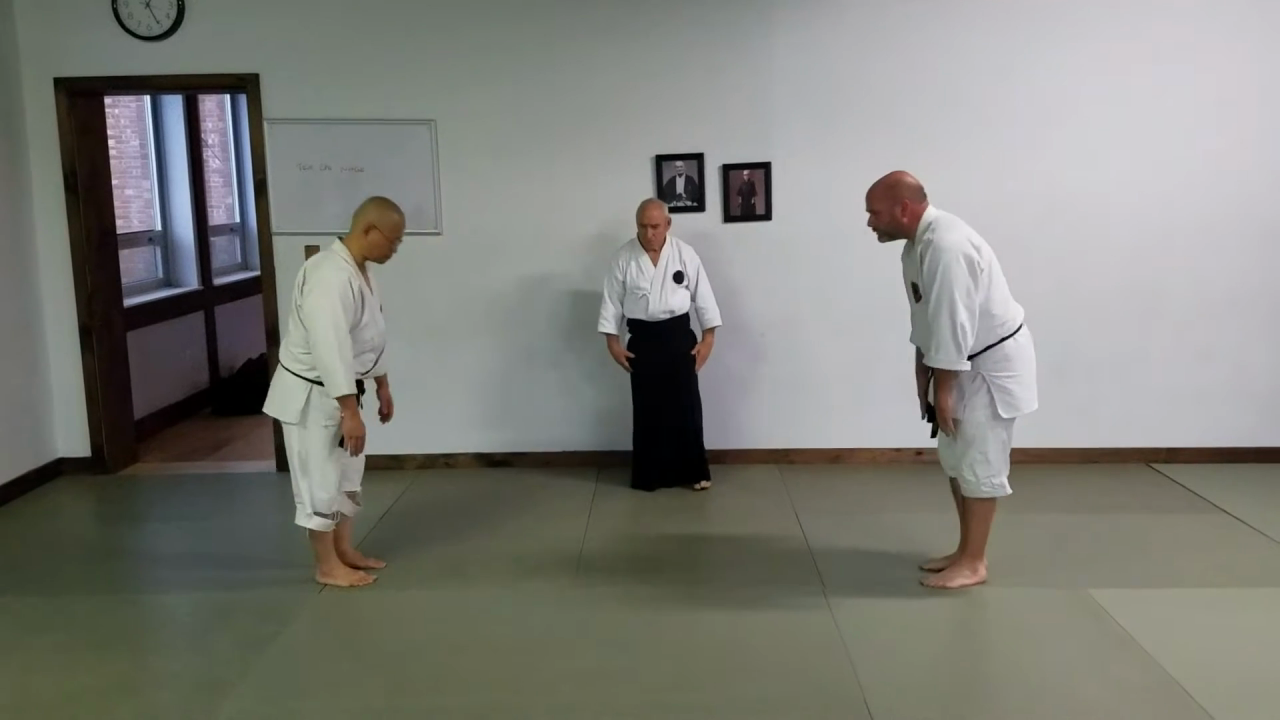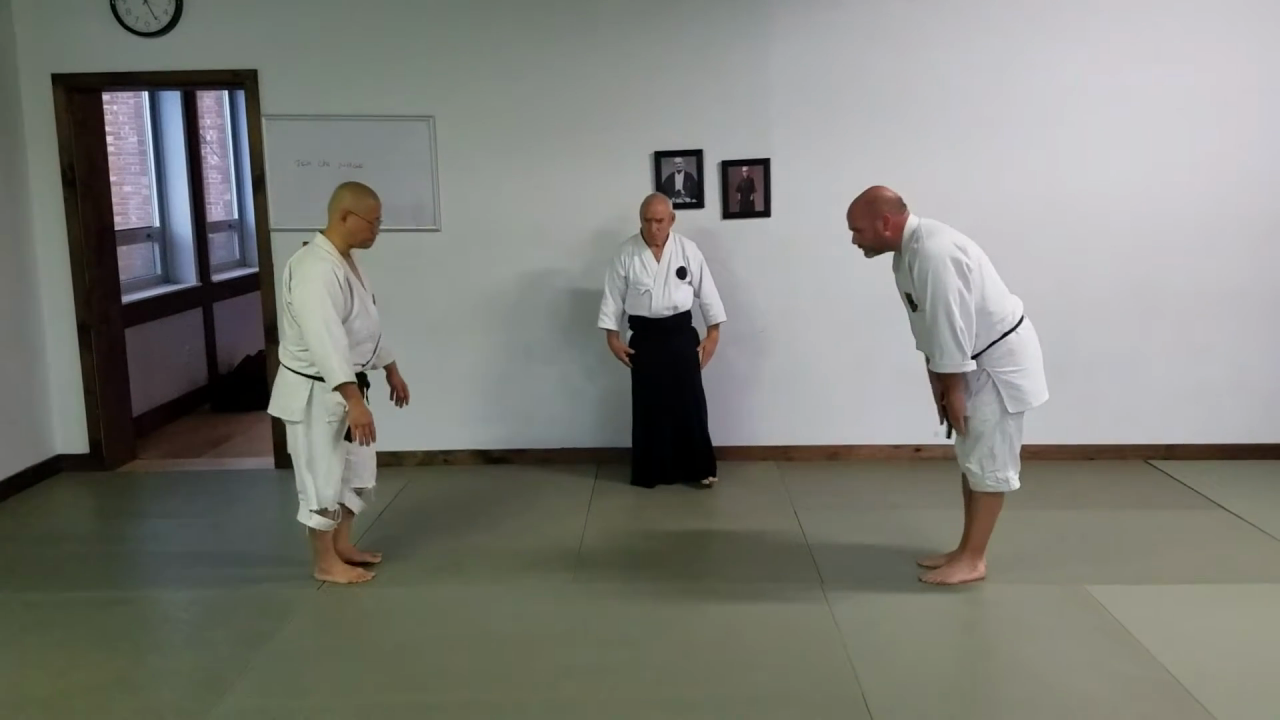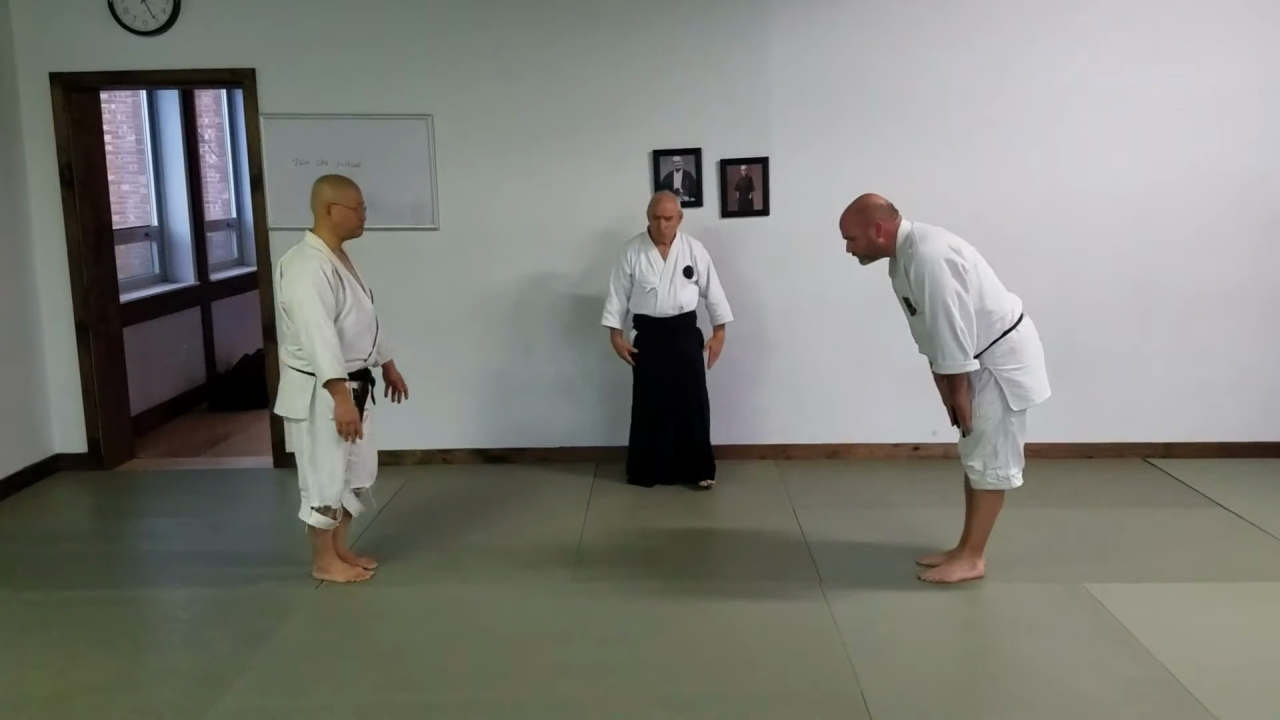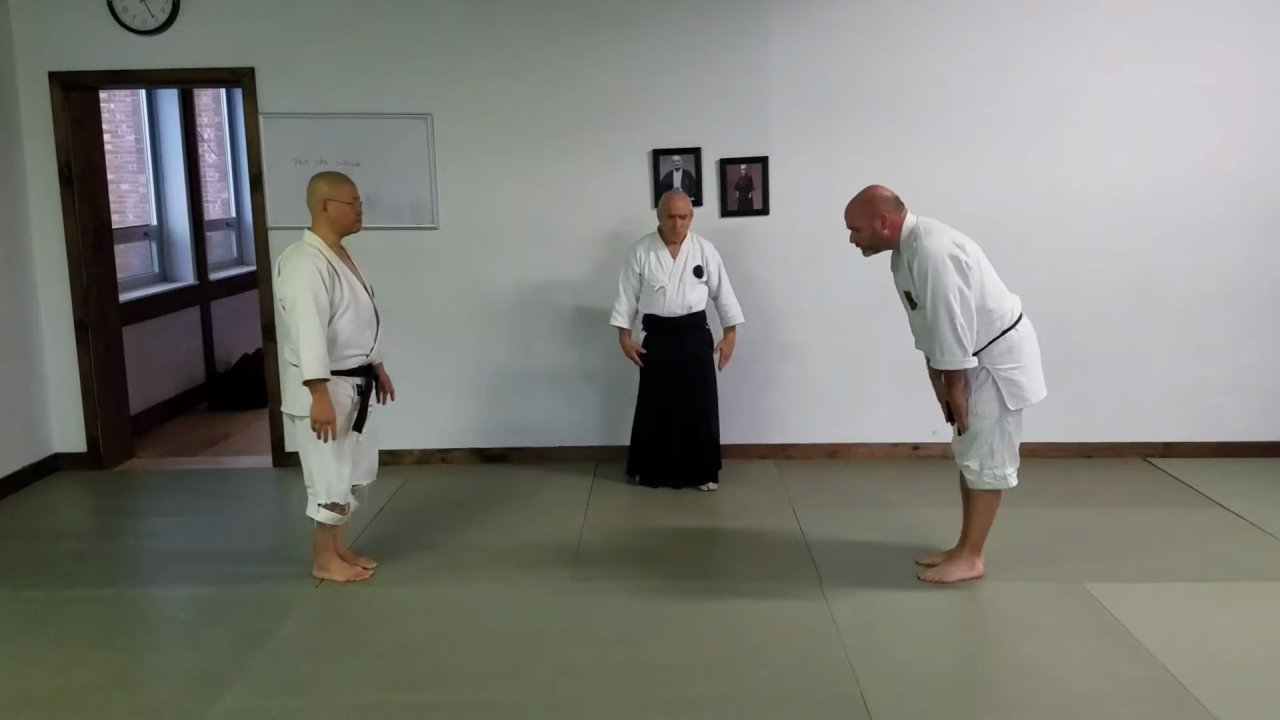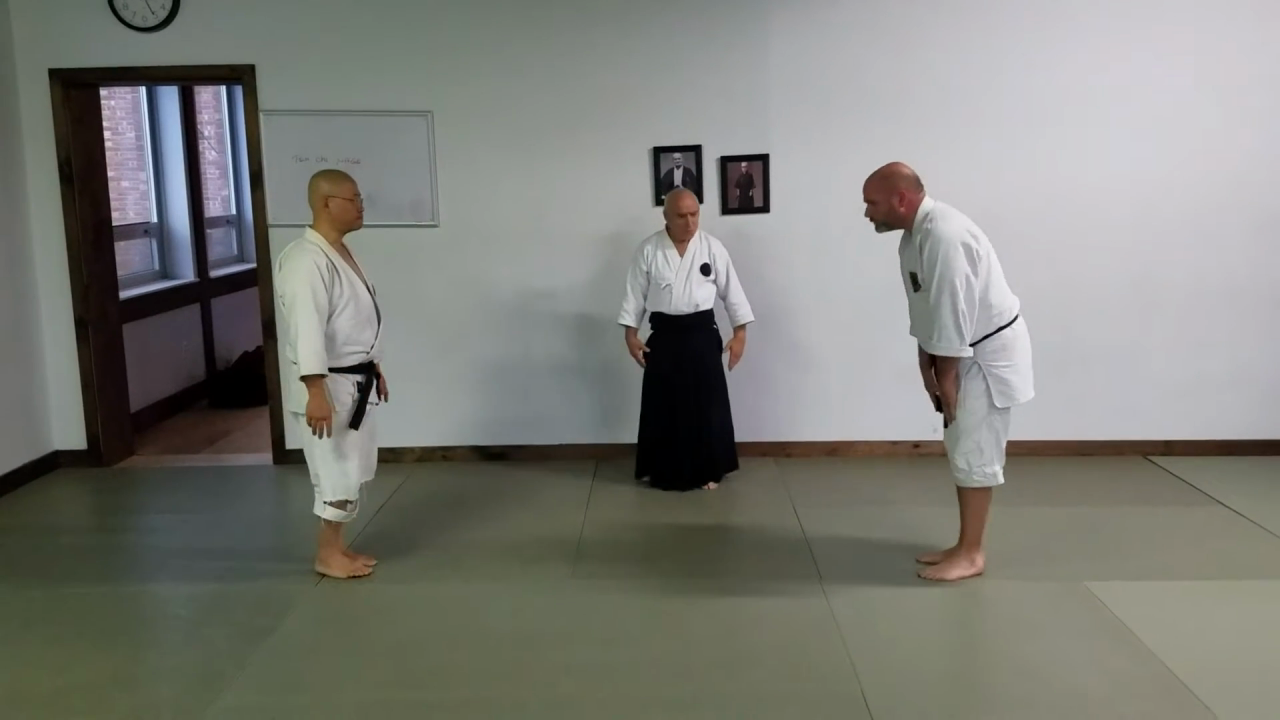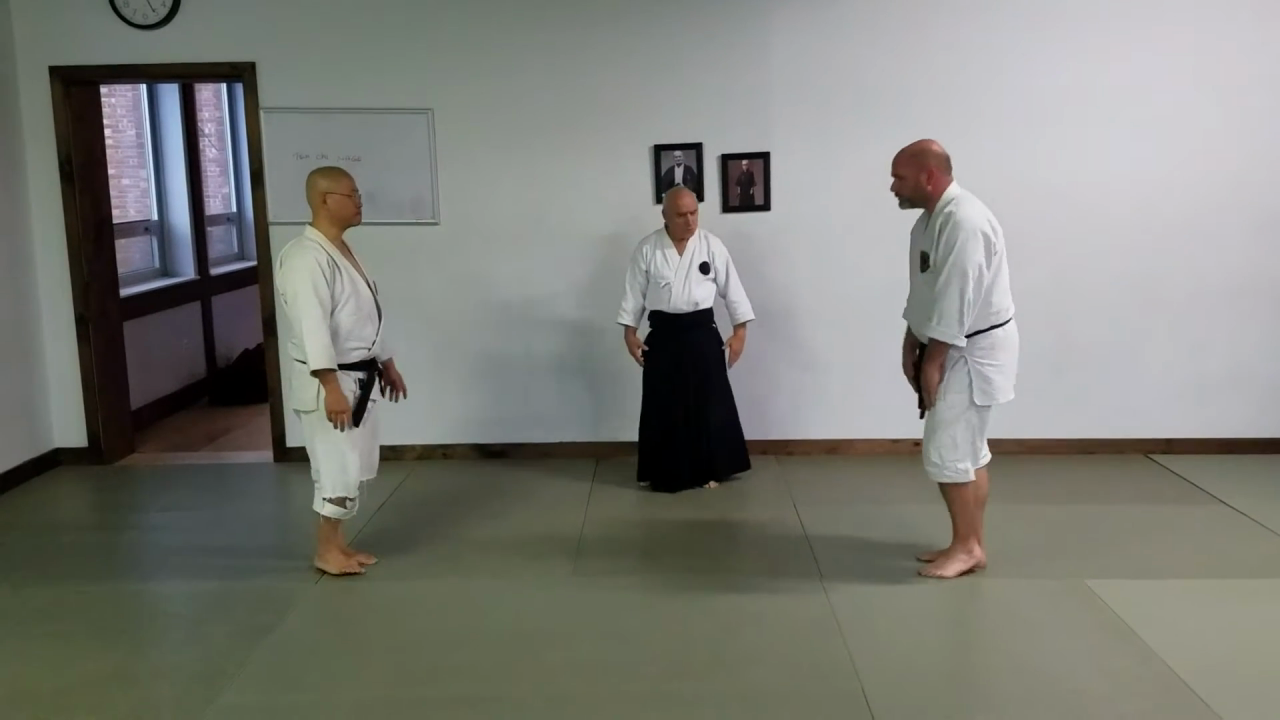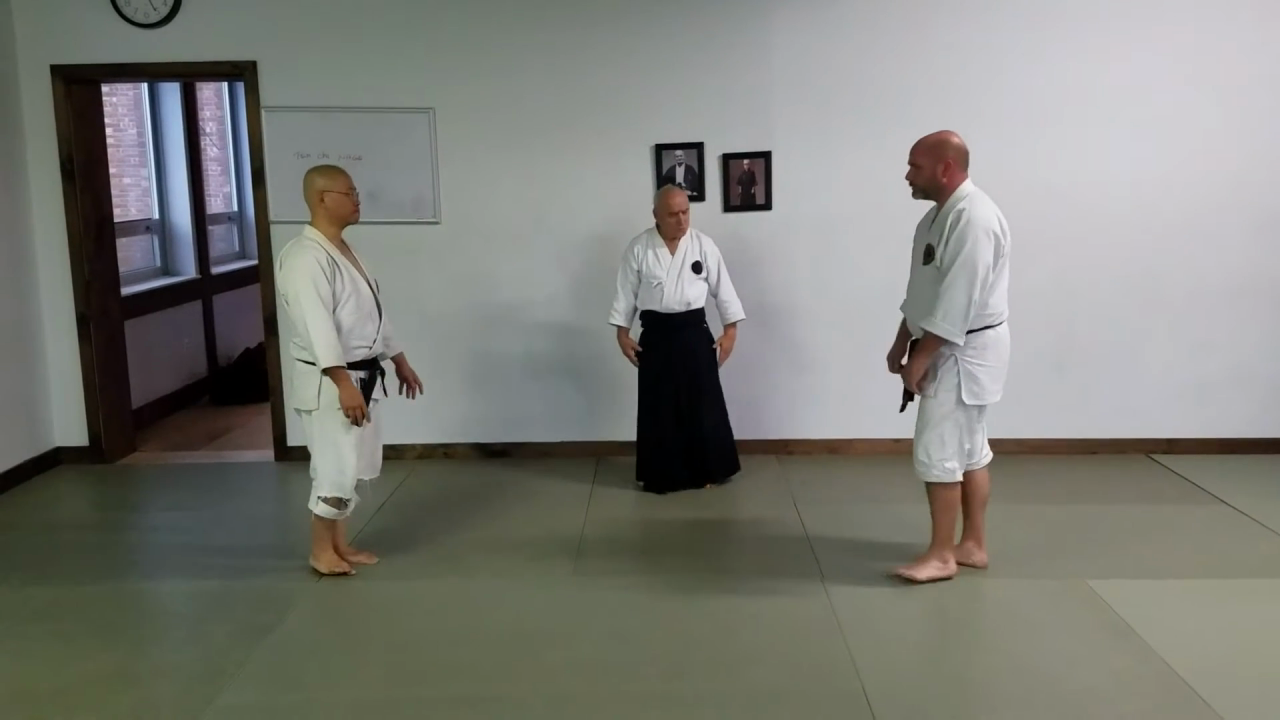
dt=0.2s
person 1, frame 1
left shoulder: (945, 245)
right shoulder: (919, 241)
left elbow: (952, 324)
right elbow: (928, 320)
left wrist: (943, 392)
right wrist: (924, 376)
left hip: (994, 364)
right hip: (974, 362)
left knee: (980, 465)
right knee: (958, 459)
left ankle: (972, 563)
right ankle: (966, 552)
person 1, frame 2
left shoulder: (932, 252)
right shoulder: (909, 249)
left elbow: (951, 328)
right elbow: (934, 328)
left wrist: (953, 393)
right wrist: (940, 387)
left hip: (1000, 359)
right hip: (981, 357)
left knee: (989, 460)
right knee: (974, 456)
left ankle: (972, 559)
right ankle: (967, 549)
person 1, frame 3
left shoulder: (926, 256)
right shoulder: (905, 252)
left elbow: (952, 330)
right elbow: (933, 330)
left wrist: (959, 392)
right wrist: (945, 387)
left hip: (1002, 356)
right hip: (983, 356)
left knee: (990, 458)
right knee: (976, 454)
left ankle: (971, 557)
right ankle: (966, 547)
person 1, frame 4
left shoulder: (931, 250)
right shoulder: (907, 248)
left elbow: (951, 326)
right elbow: (929, 325)
left wrist: (956, 388)
right wrist: (938, 381)
left hip: (998, 357)
right hip: (979, 356)
left knee: (987, 458)
right knee: (970, 454)
left ankle: (971, 557)
right ankle: (965, 547)
person 1, frame 5
left shoulder: (943, 235)
right shoulder: (916, 233)
left elbow: (952, 315)
right elbow: (925, 309)
left wrist: (945, 377)
right wrist: (927, 367)
left hip: (989, 354)
right hip: (970, 354)
left knee: (973, 455)
right knee: (965, 451)
left ankle: (970, 554)
right ankle: (966, 546)
person 1, frame 6
left shoulder: (962, 220)
right shoulder: (932, 218)
left elbow: (953, 304)
right elbow: (922, 294)
left wrist: (931, 364)
right wrist: (910, 351)
left hip: (975, 352)
right hip: (959, 351)
left knee: (945, 452)
right knee: (967, 450)
left ankle: (967, 546)
right ankle: (970, 543)
person 1, frame 7
left shoulder: (972, 217)
right shoulder: (941, 212)
left elbow: (956, 302)
right elbow: (921, 290)
left wrist: (920, 358)
right wrist: (901, 342)
left hip: (965, 352)
right hip: (951, 351)
left knee: (936, 452)
right knee: (968, 450)
left ankle: (941, 555)
right ankle: (973, 544)
person 2, frame 1
left shoulder: (357, 269)
right shoulder: (331, 276)
left elbow: (370, 335)
right elbow: (332, 348)
left wrist: (382, 385)
right wrist: (351, 412)
left hip: (336, 392)
right hip: (311, 395)
left knee: (345, 475)
right knee: (319, 481)
left ankle: (344, 550)
right ankle: (327, 566)
person 2, frame 2
left shoulder: (343, 260)
right shoulder: (315, 268)
left elbow: (364, 324)
right elbow: (327, 339)
left wrist: (390, 369)
right wrist: (354, 400)
left hip: (341, 389)
right hip: (314, 392)
left knee: (357, 470)
right knee: (323, 477)
left ankle: (343, 545)
right ankle: (325, 562)
person 2, frame 3
left shoulder: (338, 257)
right shoulder: (307, 265)
left elbow: (362, 321)
right elbow: (318, 335)
left wrist: (387, 365)
right wrist: (340, 397)
left hip: (350, 384)
right hip: (319, 391)
left knee: (356, 472)
right knee: (326, 477)
left ankle: (339, 548)
right ankle: (324, 561)
person 2, frame 4
left shoulder: (338, 255)
right shoulder: (305, 263)
right elbow: (308, 334)
left wrist: (378, 367)
right wrist: (320, 396)
left hip: (353, 383)
right hip: (325, 387)
left knee: (353, 470)
right knee: (330, 474)
left ankle: (338, 549)
right ankle: (325, 560)
person 2, frame 5
left shoulder: (341, 253)
right shoulder: (306, 260)
right elbow: (307, 331)
left wrist: (376, 368)
right wrist: (317, 393)
left hip: (355, 380)
right hip: (327, 384)
left knee: (353, 469)
right knee: (337, 471)
left ankle: (337, 547)
right ankle: (327, 555)
person 2, frame 6
left shoulder: (341, 250)
right shoulder: (306, 256)
left elbow: (366, 315)
right elbow: (312, 327)
left wrist: (386, 365)
right wrist: (331, 387)
left hip: (358, 377)
right hip: (328, 381)
left knee: (353, 466)
right knee: (338, 468)
left ankle: (337, 544)
right ankle: (326, 550)
person 2, frame 7
left shoulder: (343, 250)
right shoulder: (306, 257)
left elbow: (371, 312)
right elbow: (318, 327)
left wrist: (399, 360)
right wrist: (344, 383)
left hip: (361, 375)
right hip: (327, 381)
left knee: (353, 466)
right knee: (335, 468)
left ankle: (339, 543)
right ankle: (320, 550)
person 3, frame 1
left shoulder: (684, 254)
right shoulder: (624, 258)
left elbow: (702, 296)
right elbow: (612, 301)
left wrist: (708, 337)
right wrist: (613, 342)
left hip: (679, 337)
right hip: (643, 340)
left knee: (686, 405)
right knee: (648, 409)
left ankle: (694, 471)
right ankle: (649, 474)
person 3, frame 2
left shoulder: (687, 249)
right shoulder: (626, 253)
left elbow: (706, 291)
right elbow: (614, 296)
left wrist: (713, 333)
right wrist: (613, 337)
left hip: (681, 334)
right hip: (644, 337)
left knee: (689, 402)
right knee: (648, 406)
left ankle: (699, 468)
right ankle: (649, 471)
person 3, frame 3
left shoulder: (693, 249)
right shoulder: (632, 251)
left elbow: (712, 291)
right elbow: (618, 295)
left wrist: (719, 332)
right wrist: (616, 335)
left hip: (685, 334)
right hip: (648, 336)
left knee: (692, 403)
right knee: (649, 406)
left ankle: (699, 470)
right ankle: (647, 470)
person 3, frame 4
left shoulder: (704, 249)
right shoulder: (641, 251)
left elbow: (722, 293)
right elbow: (628, 294)
left wrist: (730, 334)
right wrist: (624, 335)
left hip: (695, 335)
right hip: (657, 336)
left knee: (700, 406)
right knee: (654, 406)
left ankle: (702, 472)
right ankle: (650, 470)
person 3, frame 5
left shoulder: (712, 247)
right shoulder: (648, 249)
left elbow: (731, 291)
right elbow: (635, 293)
left wrist: (739, 333)
right wrist: (631, 334)
left hip: (701, 334)
right hip: (663, 335)
left knee: (706, 405)
right knee: (660, 406)
left ankle: (706, 471)
right ankle: (659, 470)
person 3, frame 6
left shoulder: (711, 245)
right shoulder: (647, 248)
left elbow: (731, 288)
right elbow: (634, 292)
left wrist: (739, 331)
right wrist: (630, 332)
left hip: (701, 332)
right hip: (662, 334)
left knee: (708, 403)
right knee: (660, 407)
left ankle: (708, 470)
right ankle: (660, 473)
person 3, frame 7
left shoulder: (703, 244)
right shoulder: (638, 248)
left elbow: (722, 288)
right elbow: (626, 292)
left wrist: (730, 330)
right wrist: (622, 333)
left hip: (693, 332)
right hip: (655, 334)
left knee: (703, 403)
right knee: (656, 407)
left ankle: (707, 470)
right ankle: (657, 474)
